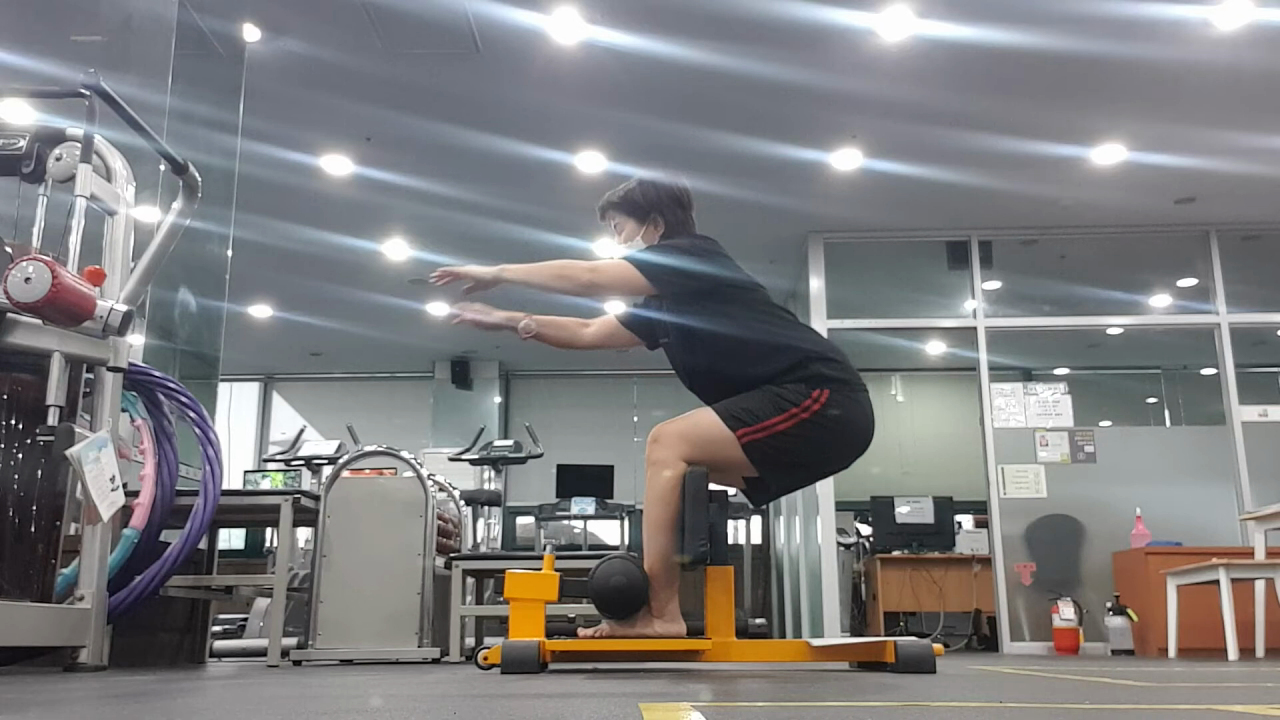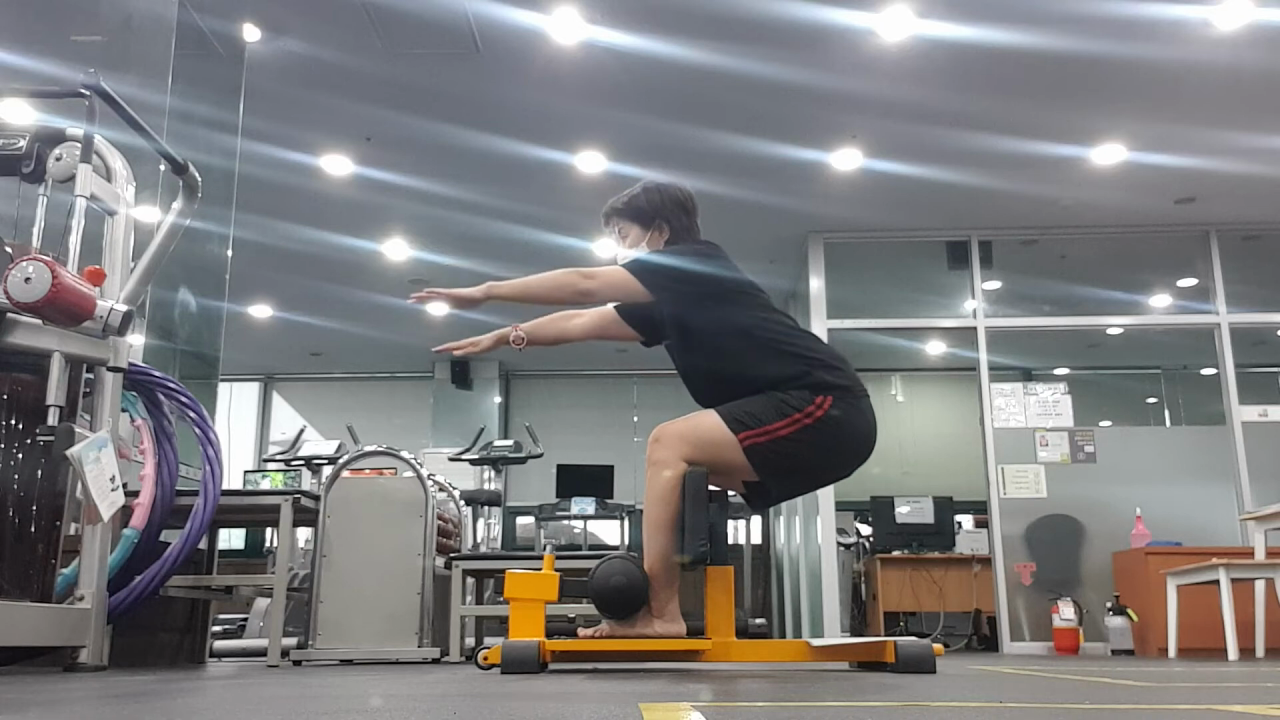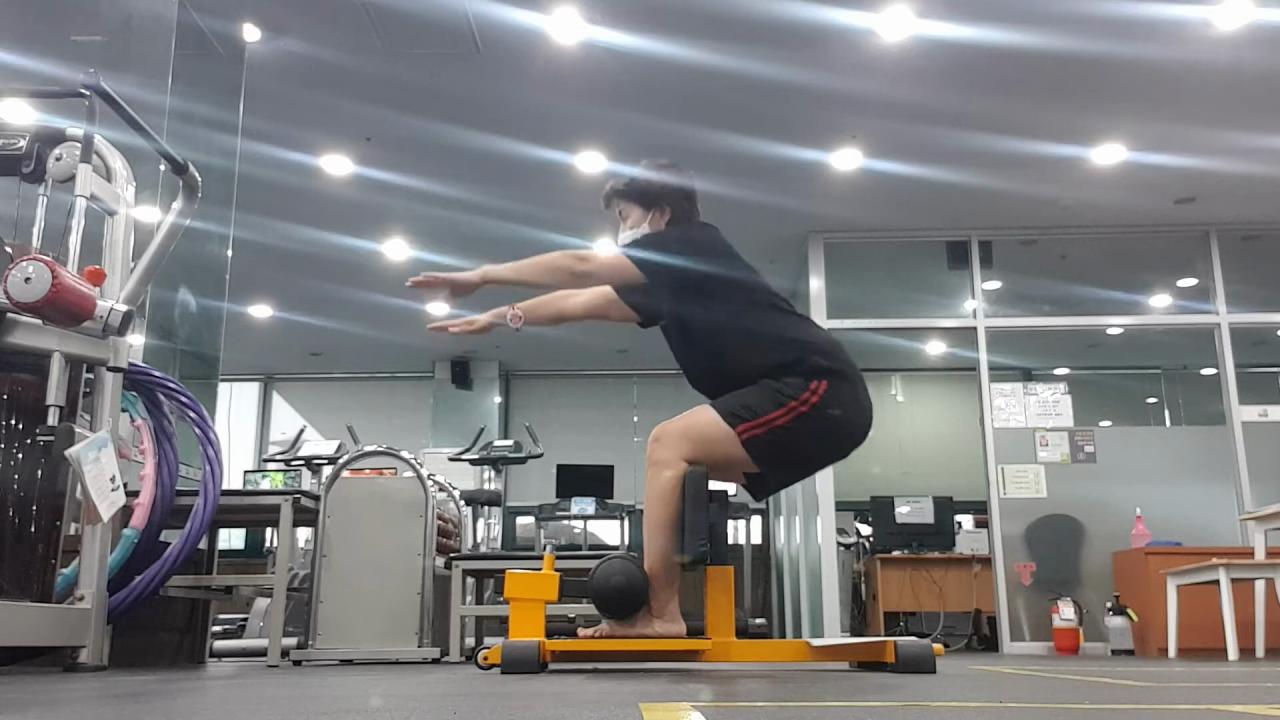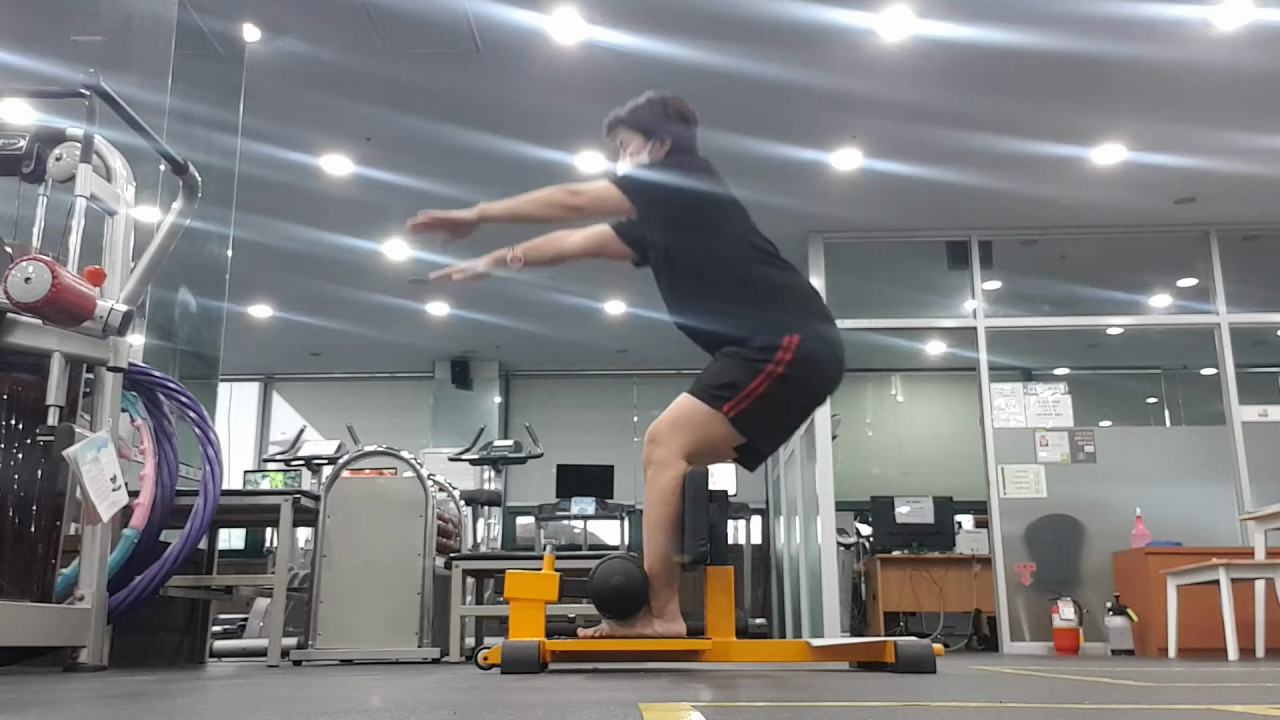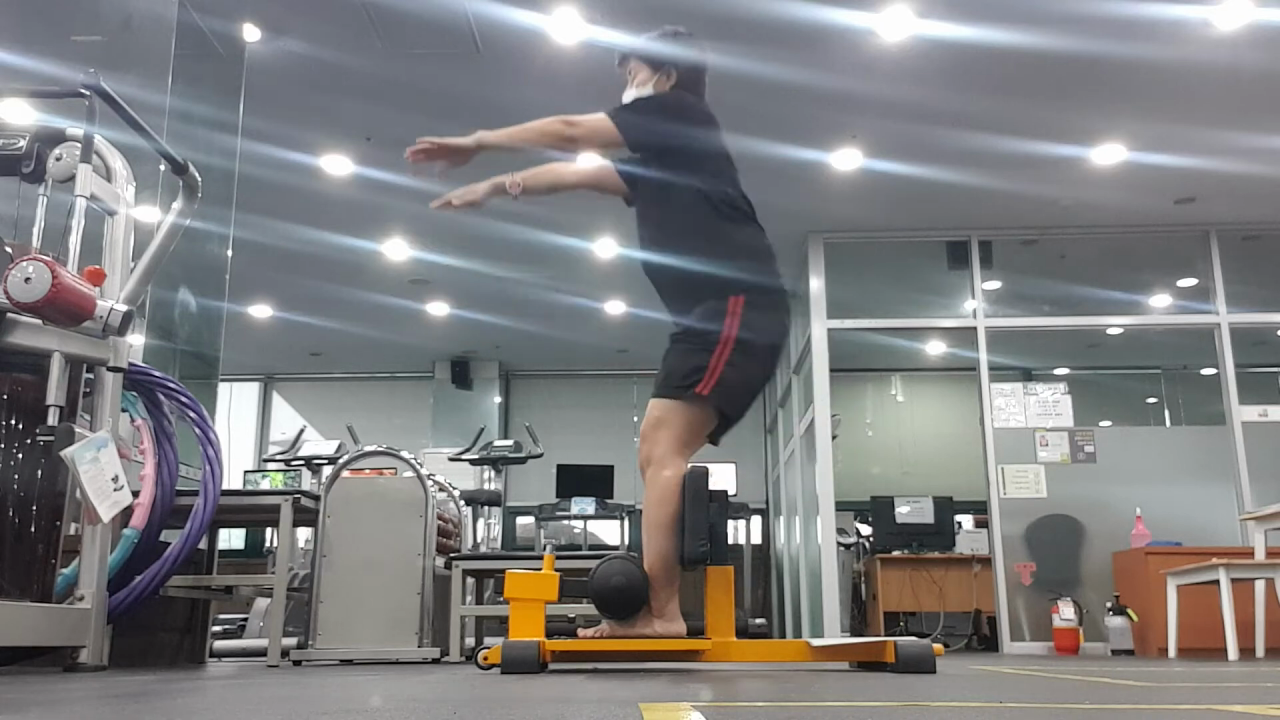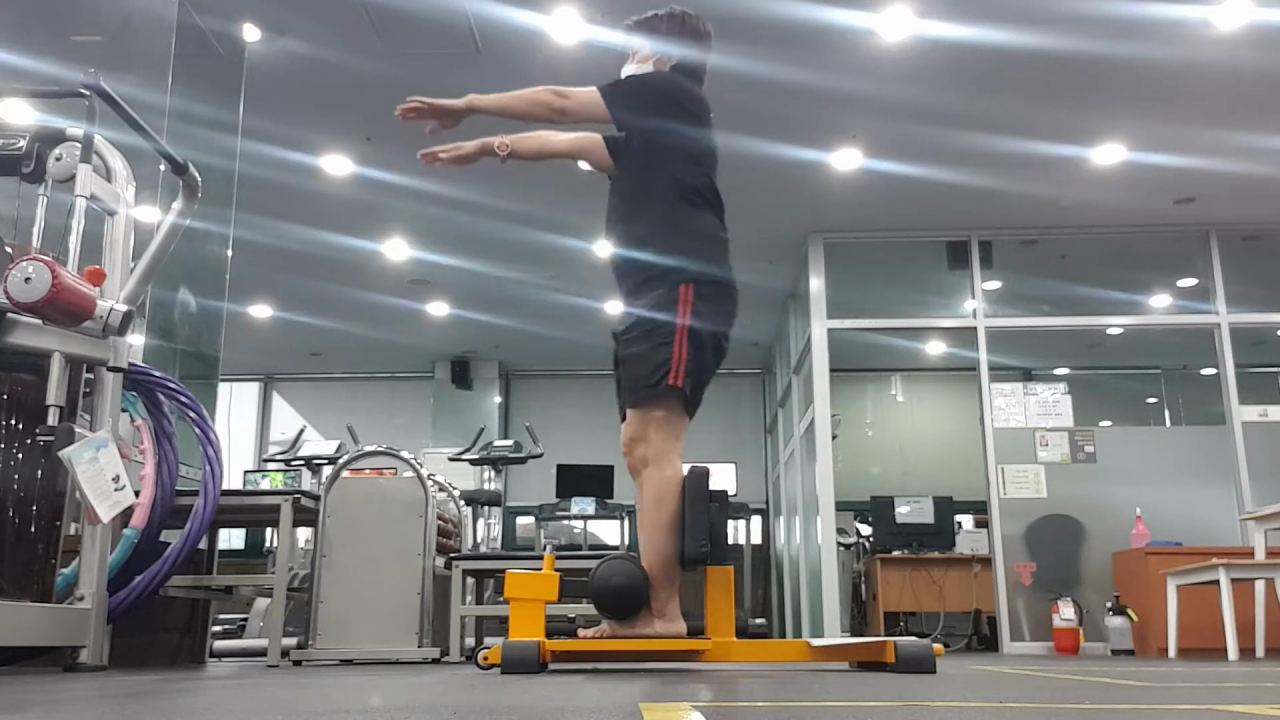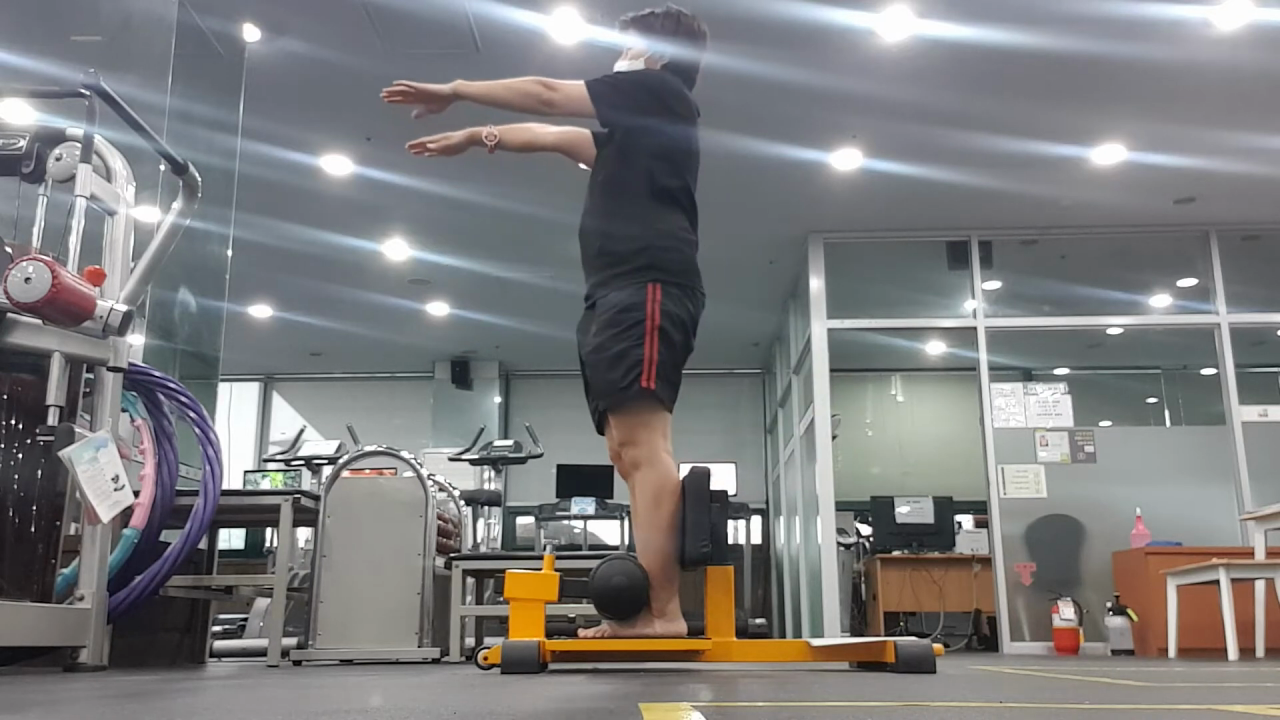
dt=0.3s
person 1, frame 1
left shoulder: (695, 256)
right shoulder: (669, 301)
left elbow: (586, 277)
right elbow: (590, 333)
left wrist: (495, 273)
right wrist: (512, 321)
left hip: (824, 402)
right hip: (825, 414)
left knee: (667, 443)
right knee: (685, 485)
left ankle: (658, 614)
person 1, frame 2
left shoulder: (697, 264)
right shoulder: (668, 305)
left elbow: (585, 286)
right elbow: (581, 322)
left wrist: (485, 292)
right wrist: (502, 337)
left hip: (828, 412)
right hip: (825, 421)
left knee: (668, 445)
right knee: (681, 483)
left ankle: (659, 613)
person 1, frame 3
left shoulder: (693, 244)
right shoulder: (665, 286)
left elbow: (581, 268)
right elbow: (579, 301)
left wrist: (480, 276)
right wrist: (497, 317)
left hip: (820, 393)
right hip: (820, 403)
left knee: (669, 444)
right knee: (682, 475)
left ankle: (658, 613)
right ankle: (683, 612)
person 1, frame 4
left shoulder: (684, 180)
right shoulder: (661, 221)
left elbow: (575, 202)
right elbow: (578, 241)
left wrist: (475, 216)
right wrist: (495, 261)
left hip: (789, 343)
right hip: (788, 350)
left knee: (665, 444)
right knee: (671, 459)
left ankle: (658, 614)
right ankle: (664, 609)
person 1, frame 5
left shoulder: (680, 112)
right shoulder: (660, 161)
left elbow: (571, 131)
right elbow: (578, 173)
left wrist: (478, 141)
right wrist: (499, 186)
left hip: (733, 304)
right hip: (712, 310)
left knee: (663, 447)
right knee: (658, 450)
left ankle: (659, 612)
right ankle: (659, 609)
person 1, frame 6
left shoulder: (672, 95)
right shoulder: (645, 141)
left elbow: (559, 105)
right elbow: (566, 145)
left wrist: (464, 105)
right wrist: (485, 148)
left hip: (681, 291)
right hip: (660, 298)
left knee: (653, 446)
right knee: (641, 449)
left ankle: (661, 611)
right ankle: (657, 608)
person 1, frame 7
left shoulder: (661, 94)
right shoulder: (635, 130)
left elbow: (547, 94)
right elbow: (552, 135)
left wrist: (453, 90)
right wrist: (476, 136)
left hip: (646, 289)
right hip: (619, 295)
left knee: (643, 447)
right knee: (629, 450)
left ankle: (660, 612)
right ankle: (653, 610)
